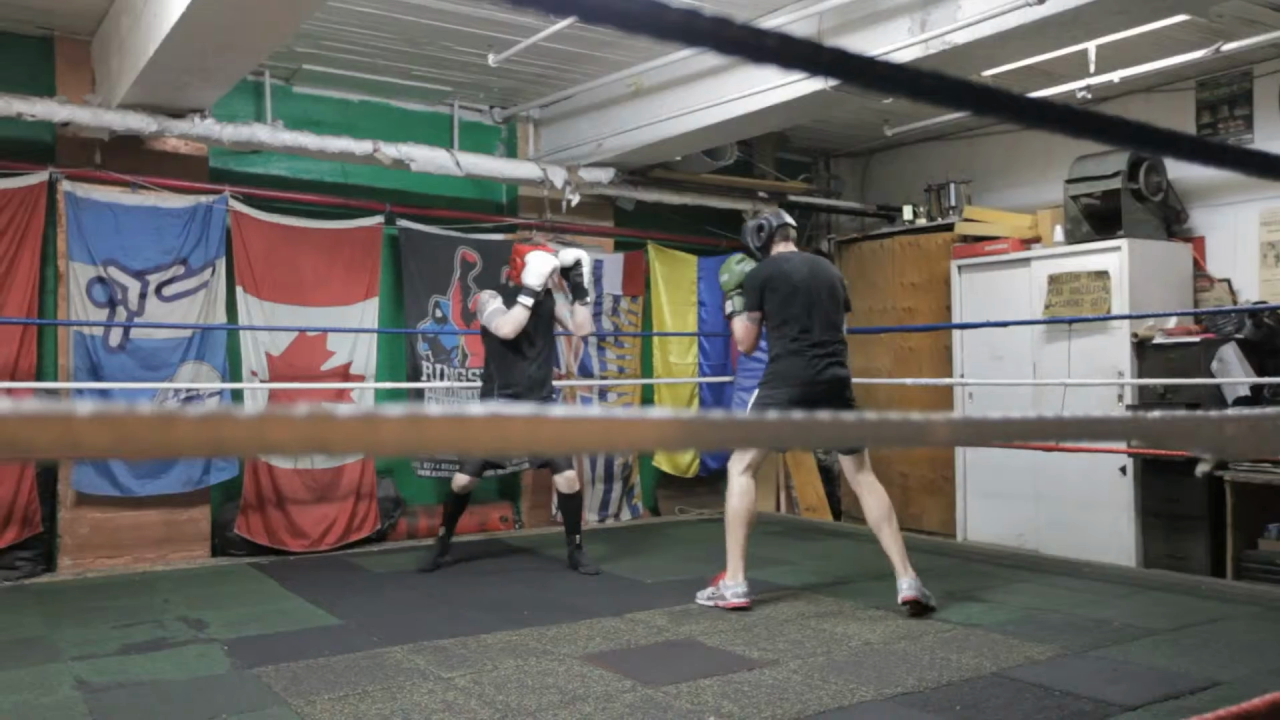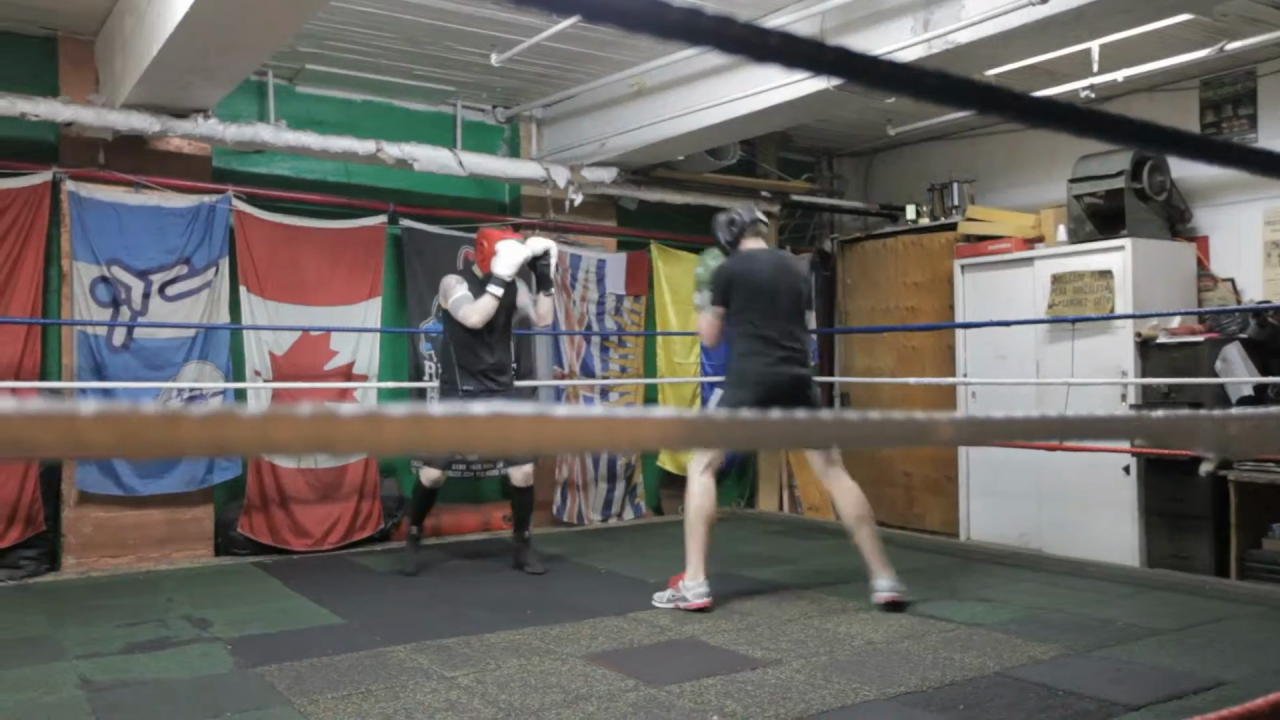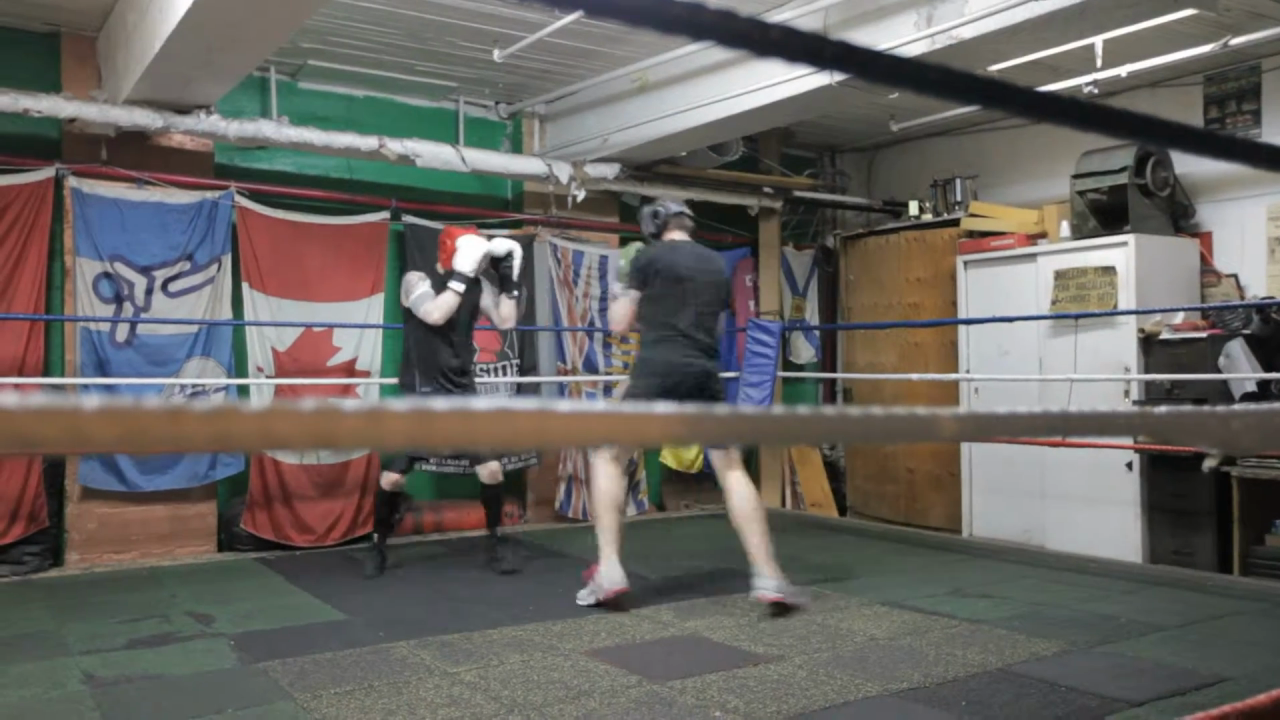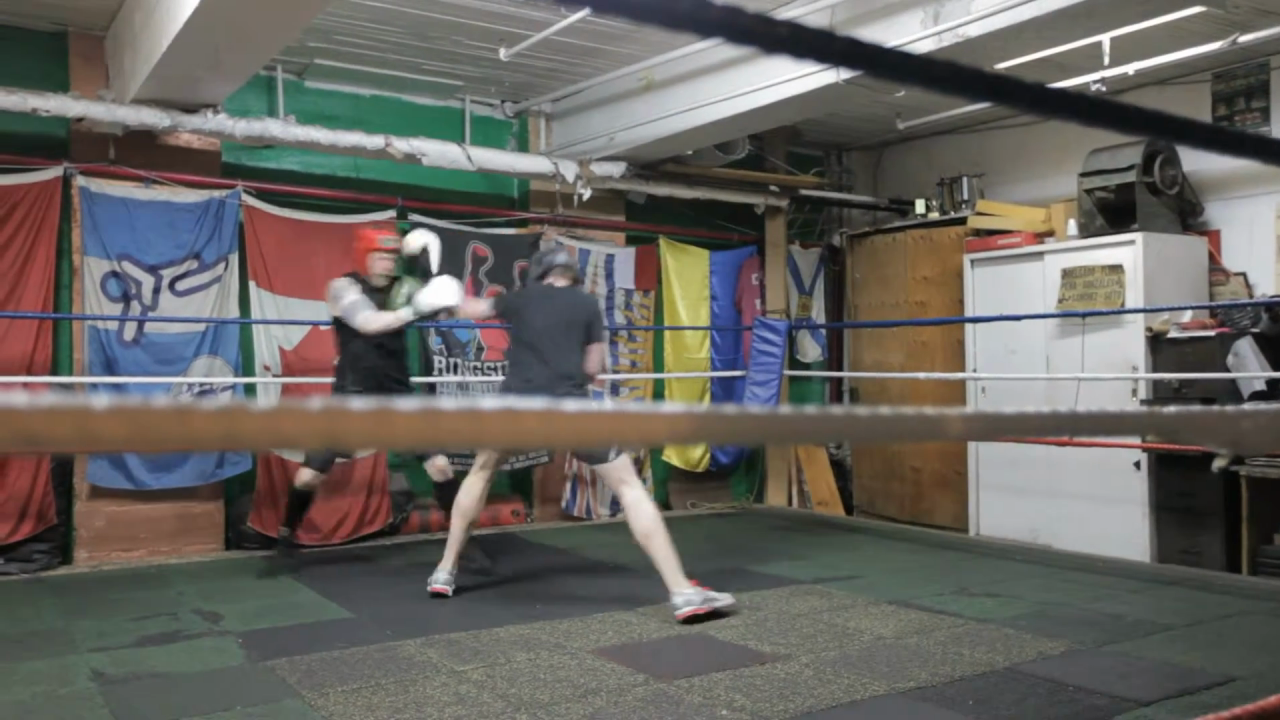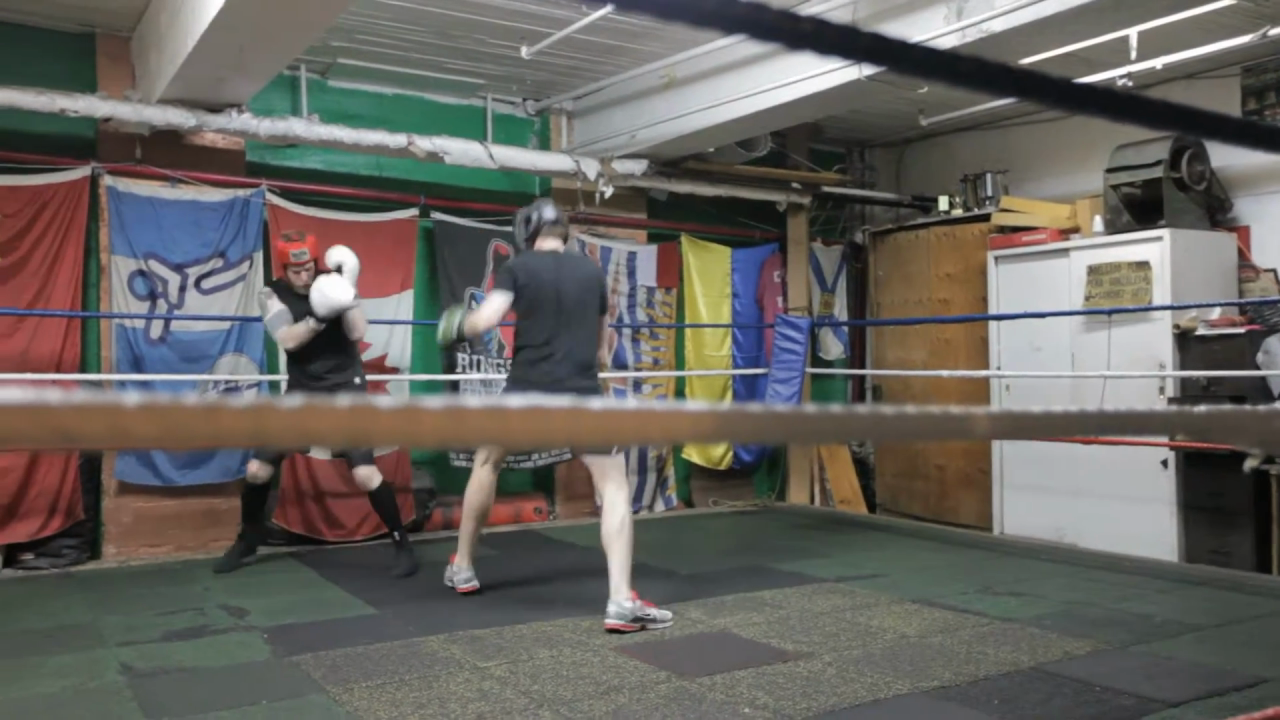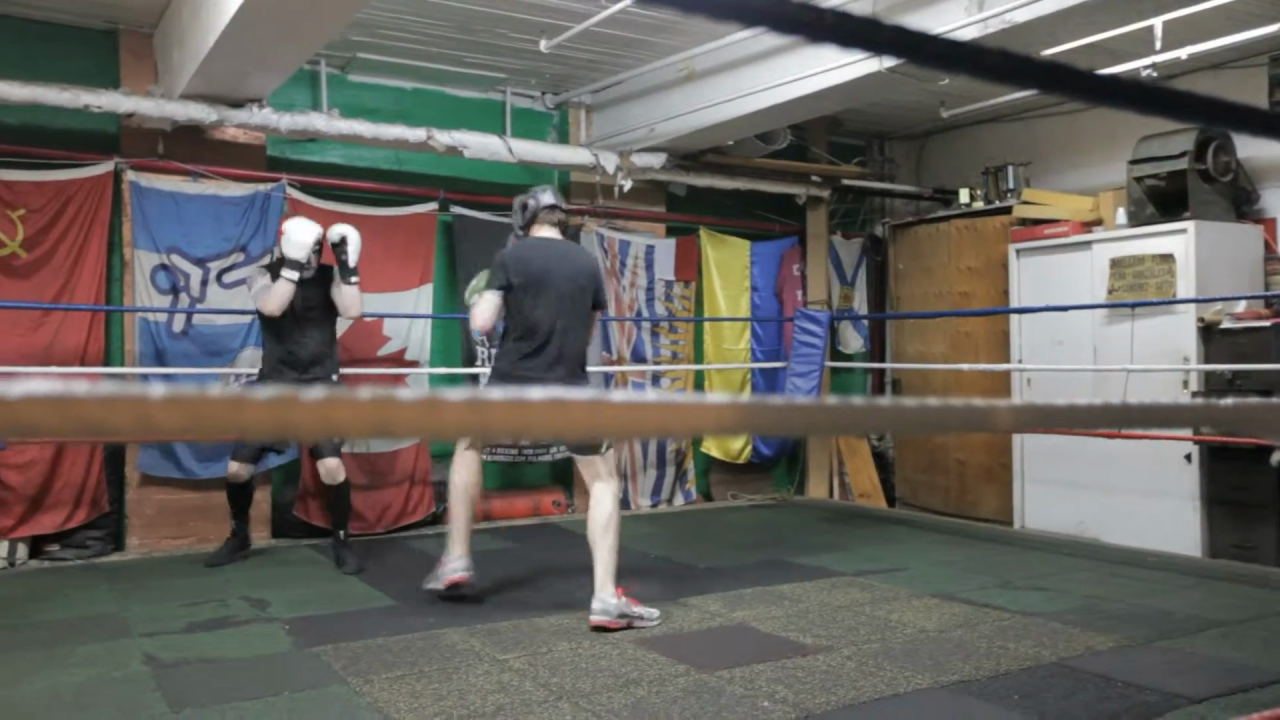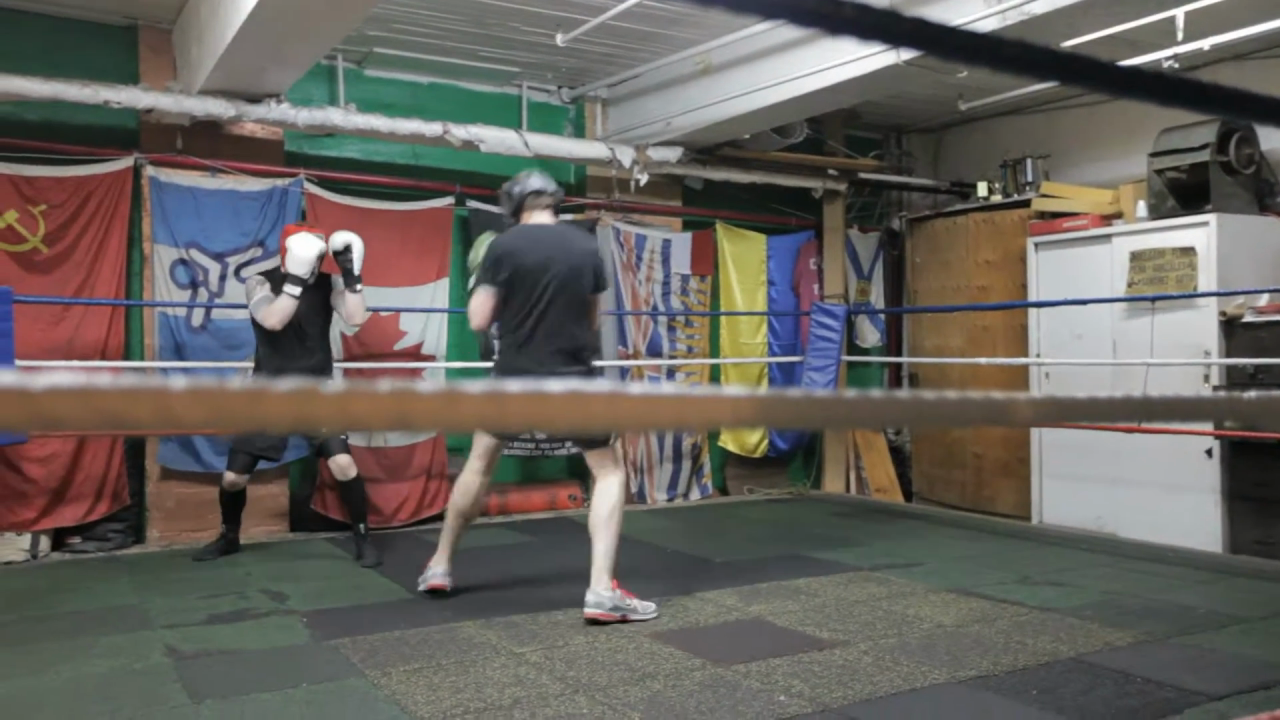
dt=0.4s
person 1, frame 1
left shoulder: (762, 273)
right shoulder: (828, 270)
left elbow: (745, 343)
left wrist: (735, 301)
left hip: (786, 384)
right hip: (834, 383)
left knee: (741, 469)
right knee: (861, 476)
left ankle: (732, 583)
right ankle: (907, 579)
person 1, frame 2
left shoulder: (729, 269)
right shoulder: (796, 268)
left elbow: (709, 338)
left wrist: (706, 295)
left hip: (748, 383)
right hip: (797, 381)
left knee: (701, 468)
right knee: (833, 472)
left ankle: (693, 584)
right ankle: (884, 578)
person 1, frame 3
left shoulder: (649, 258)
right shoulder: (717, 266)
left elbow: (620, 324)
left wrist: (624, 294)
left hip: (654, 374)
right hip: (703, 377)
left knee: (606, 458)
right knee: (731, 472)
left ankle: (609, 571)
right ankle: (768, 576)
person 1, frame 4
left shoulder: (521, 296)
right shoulder: (588, 304)
left elbow: (470, 309)
right elbow: (593, 369)
left wrist: (444, 298)
left knee: (481, 469)
right knee: (630, 488)
left ankle: (445, 571)
right ankle: (681, 590)
person 1, frame 5
left shoulder: (517, 267)
right shoulder: (592, 270)
left elbow: (486, 321)
left wrist: (457, 326)
left hip: (527, 389)
right hip: (581, 390)
left knee: (485, 463)
right knee: (615, 489)
left ankle: (462, 568)
right ankle: (622, 601)
person 1, frame 6
left shoulder: (510, 256)
right shoulder: (588, 262)
left elbow: (482, 324)
left wrist: (479, 300)
left hip: (511, 383)
right hip: (566, 387)
left knee: (468, 451)
right knee: (605, 482)
left ankle: (456, 559)
right ankle: (606, 598)
person 1, frame 7
left shoulder: (503, 246)
right shoulder: (587, 246)
left elbow: (479, 320)
left wrist: (483, 279)
left hip: (515, 376)
right hip: (573, 376)
left knee: (480, 465)
right knee: (610, 473)
left ankle: (440, 567)
right ankle: (602, 591)
person 2, frame 1
left shoulder: (549, 300)
right shoulder: (490, 298)
left elbow: (582, 329)
right elbow: (507, 329)
left wrist: (580, 287)
right wrist: (529, 290)
left hip: (541, 403)
right hip: (499, 403)
left knee: (568, 475)
right knee: (464, 480)
left ankle: (576, 550)
right ankle: (442, 545)
person 2, frame 2
left shoulder: (512, 286)
right shoulder: (454, 284)
left elbow: (544, 318)
right elbow: (475, 318)
left wrist: (545, 277)
right wrist: (501, 278)
left hip: (501, 392)
right hip: (459, 392)
left knee: (522, 469)
right knee: (433, 471)
left ankle: (522, 547)
right ankle: (414, 542)
person 2, frame 3
left shoulder: (477, 287)
right shoulder: (416, 280)
left elbow: (507, 319)
right elbow: (436, 314)
left wrist: (510, 278)
right wrist: (461, 276)
left hip: (463, 391)
right hip: (421, 391)
left knee: (490, 467)
right knee: (393, 475)
left ankle: (497, 545)
right ankle: (377, 548)
person 2, frame 4
left shoulder: (402, 285)
right shoulder: (343, 287)
left elbow: (442, 308)
right elbow: (369, 323)
left wrist: (430, 273)
right wrist: (415, 310)
left hip: (397, 391)
right hip: (352, 394)
left knee: (439, 465)
right knee: (308, 476)
right ankle: (287, 541)
person 2, frame 5
left shoulder: (332, 285)
right shoulder: (272, 295)
left elbow: (358, 332)
right elbow: (289, 340)
left wrist: (349, 290)
right wrist: (318, 315)
left hip: (344, 388)
right hip: (300, 392)
left knee: (365, 471)
right knee: (257, 469)
left ankle: (402, 544)
right ankle: (247, 540)
person 2, frame 6
left shoulder: (330, 277)
right shoulder: (265, 276)
left elbow: (353, 311)
right elbow: (272, 307)
left wrist: (348, 266)
right wrist: (292, 265)
left hip: (320, 384)
right hip: (275, 383)
left knee: (331, 465)
right knee: (238, 467)
left ankle: (341, 543)
right ankle: (238, 537)
person 2, frame 7
left shoulder: (329, 284)
right shoulder: (262, 283)
left elbow: (357, 318)
right elbow: (273, 320)
left wrist: (351, 274)
right wrist: (296, 279)
left knee: (343, 462)
right knee: (233, 475)
left ankle: (363, 539)
right ankle: (229, 536)
